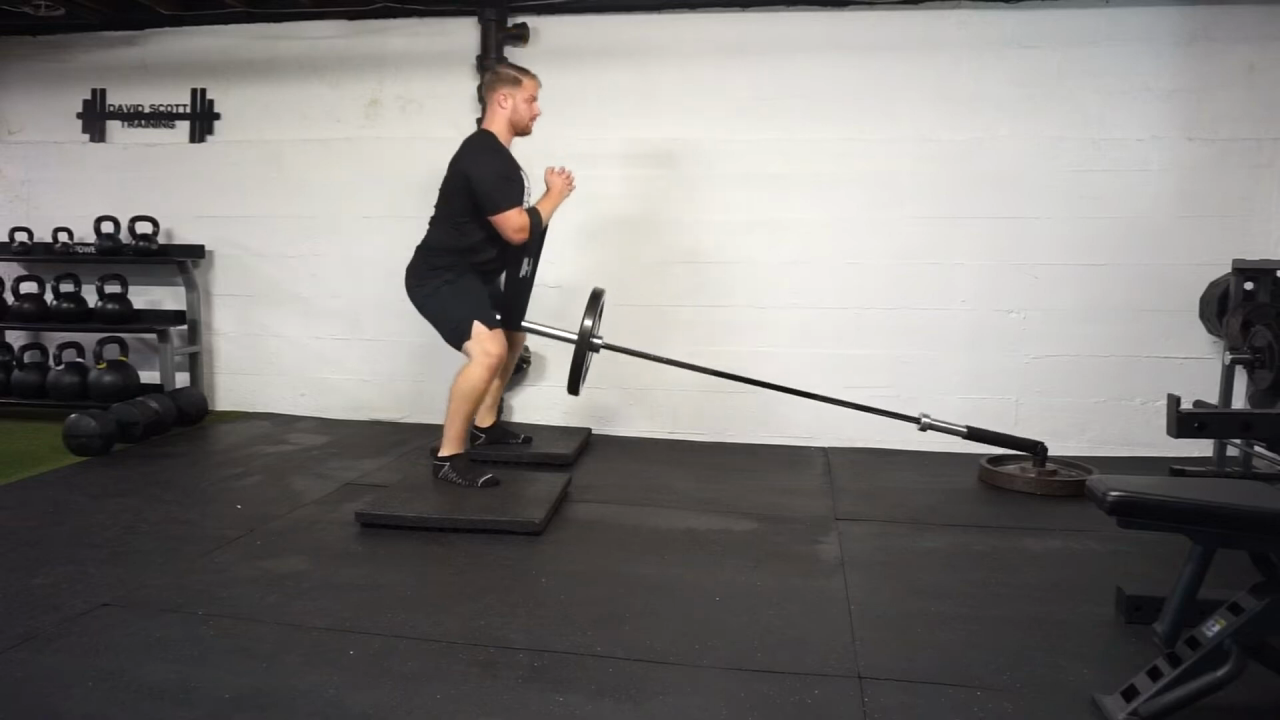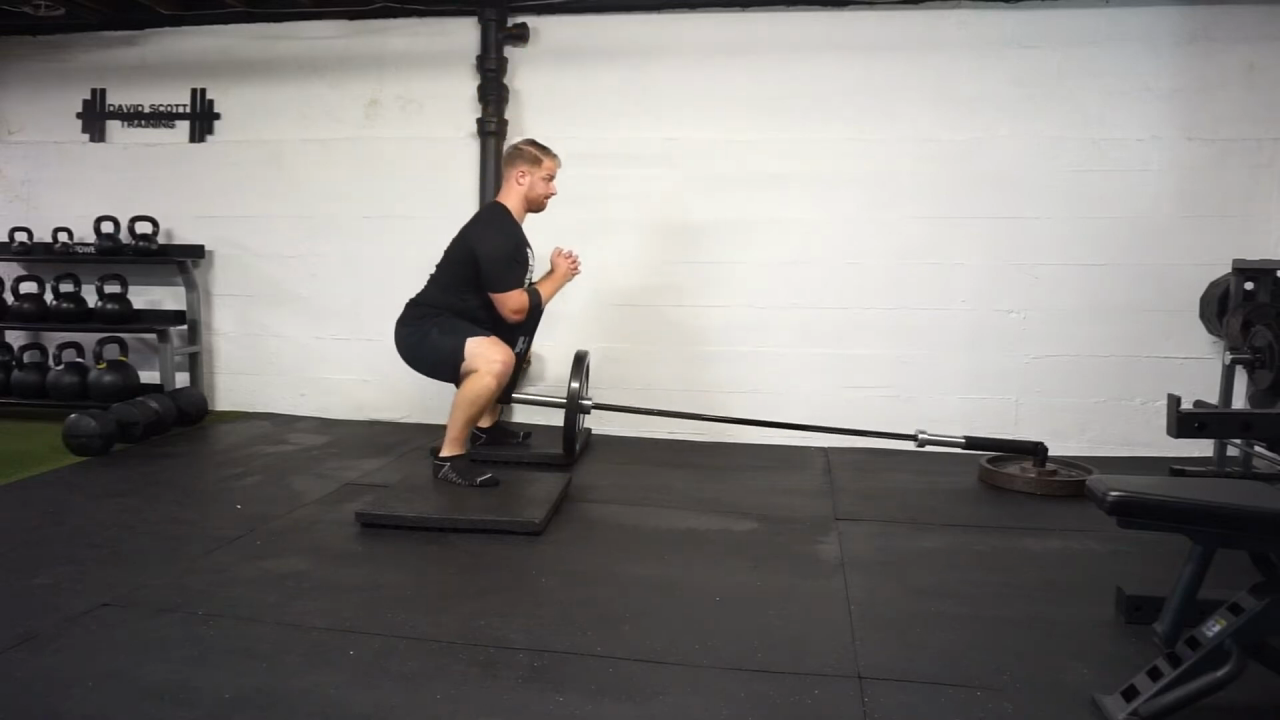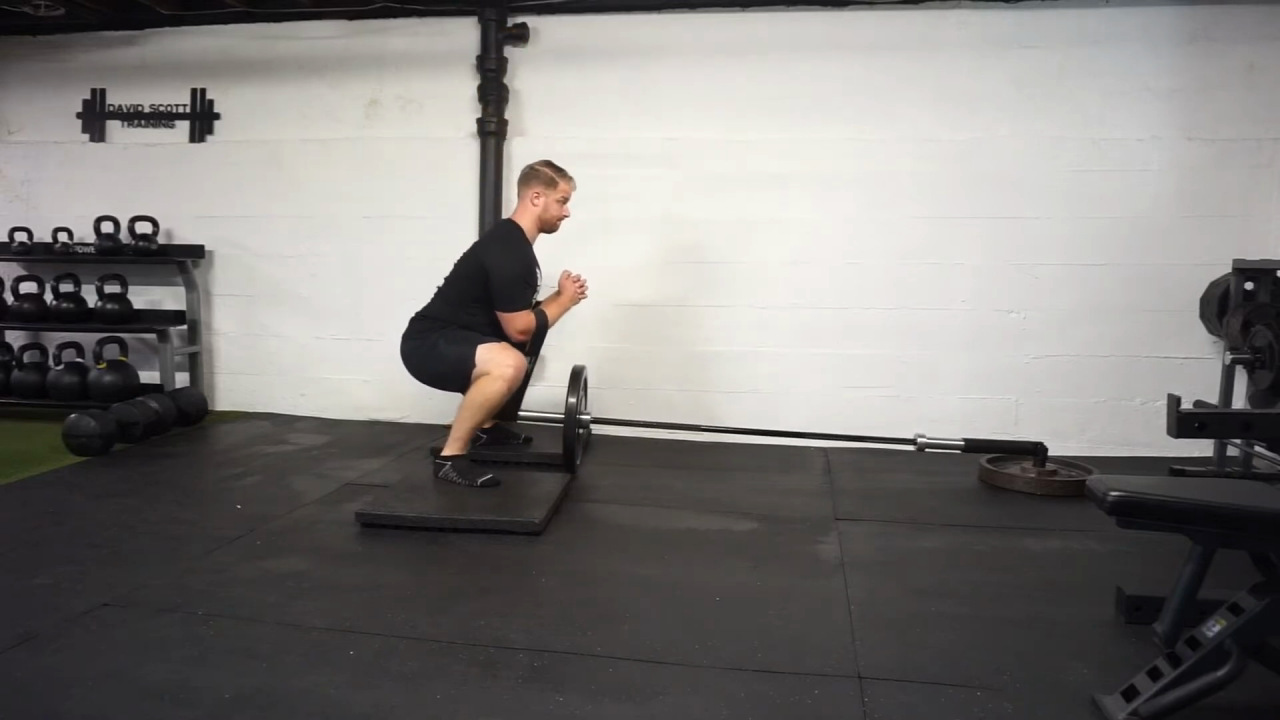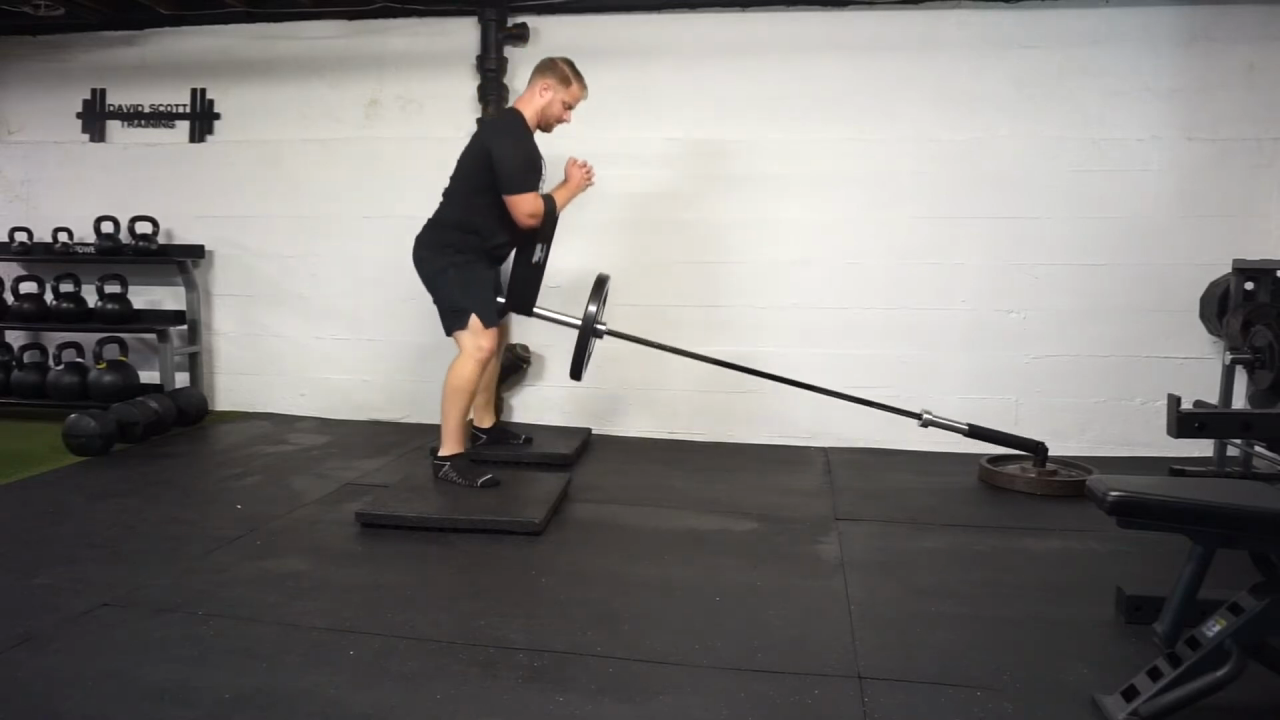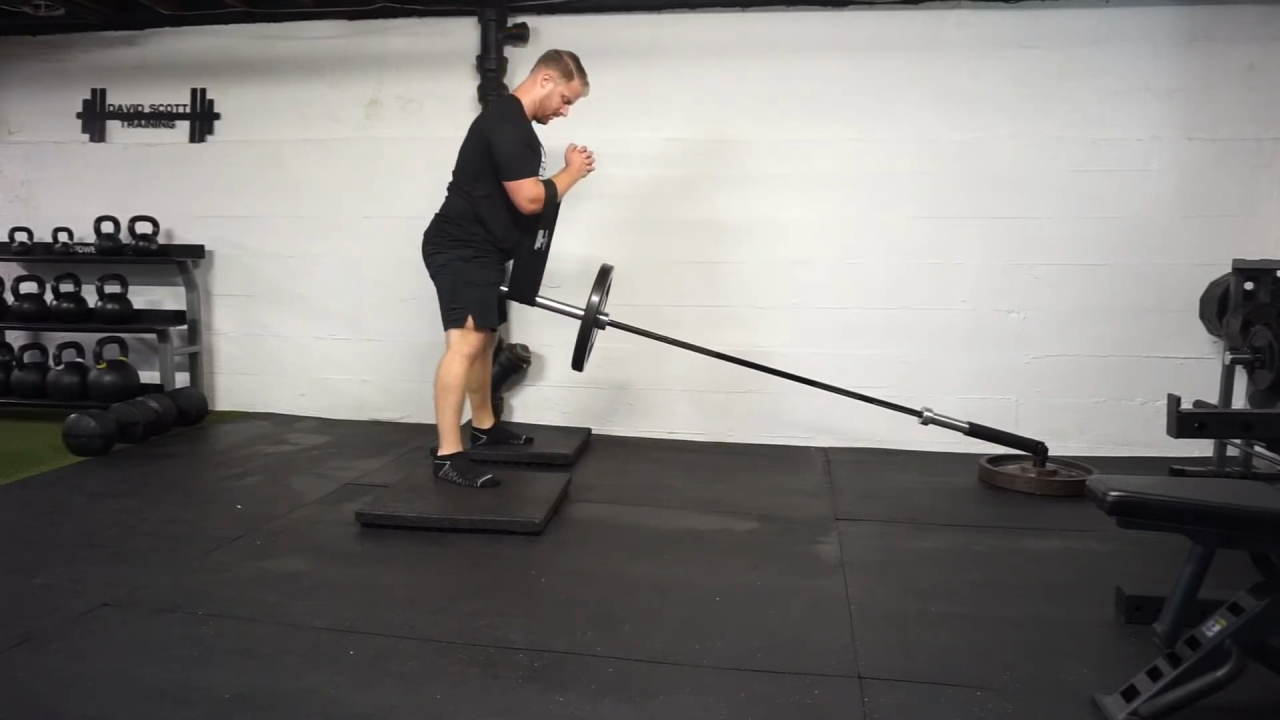
dt=1s
person 1, frame 1
left shoulder: (494, 153)
right shoulder: (484, 158)
left elbow: (513, 227)
right elbow: (517, 230)
right wrist: (556, 193)
left hip: (470, 272)
right hip: (439, 276)
left knee: (512, 335)
right knee: (488, 349)
left ankle: (485, 425)
right ankle: (449, 456)
person 1, frame 2
left shoulder: (504, 226)
right shoulder: (495, 234)
left elbow: (512, 300)
right elbow: (515, 309)
left wrist: (555, 274)
right wrist: (559, 276)
left hip: (451, 324)
right hip: (423, 331)
left knee: (517, 348)
right knee: (497, 360)
left ankle: (485, 426)
right ankle: (449, 458)
person 1, frame 3
left shoulder: (514, 242)
right shoulder: (508, 253)
left elbow: (517, 321)
right elbow: (519, 330)
left wrist: (561, 296)
right wrist: (566, 299)
left hip: (452, 336)
right hip: (429, 345)
right knee: (509, 364)
left ankle: (485, 427)
right ankle: (451, 457)
person 1, frame 4
left shoulder: (512, 131)
right shoulder: (510, 137)
left elbow: (521, 210)
right elbow: (527, 214)
right wrist: (573, 186)
left hip: (472, 252)
right hip: (450, 254)
left knee: (493, 338)
right knee: (478, 345)
left ankle: (485, 427)
right ankle: (449, 457)
person 1, frame 5
left shoulder: (511, 120)
right shoulder: (507, 124)
left elbow: (523, 196)
right elbow: (529, 199)
right wrist: (573, 171)
left hip: (480, 248)
right hip: (459, 248)
left knee: (484, 339)
right knee: (466, 343)
left ankle: (484, 426)
right ankle: (449, 455)
